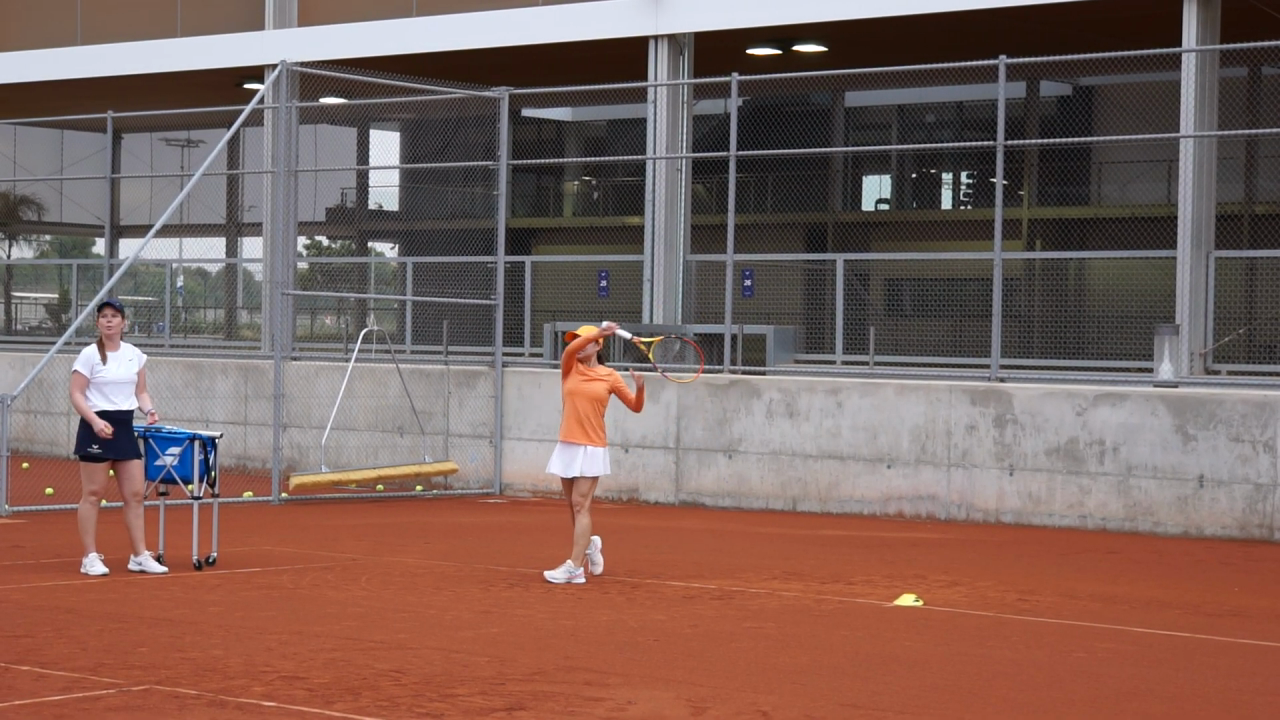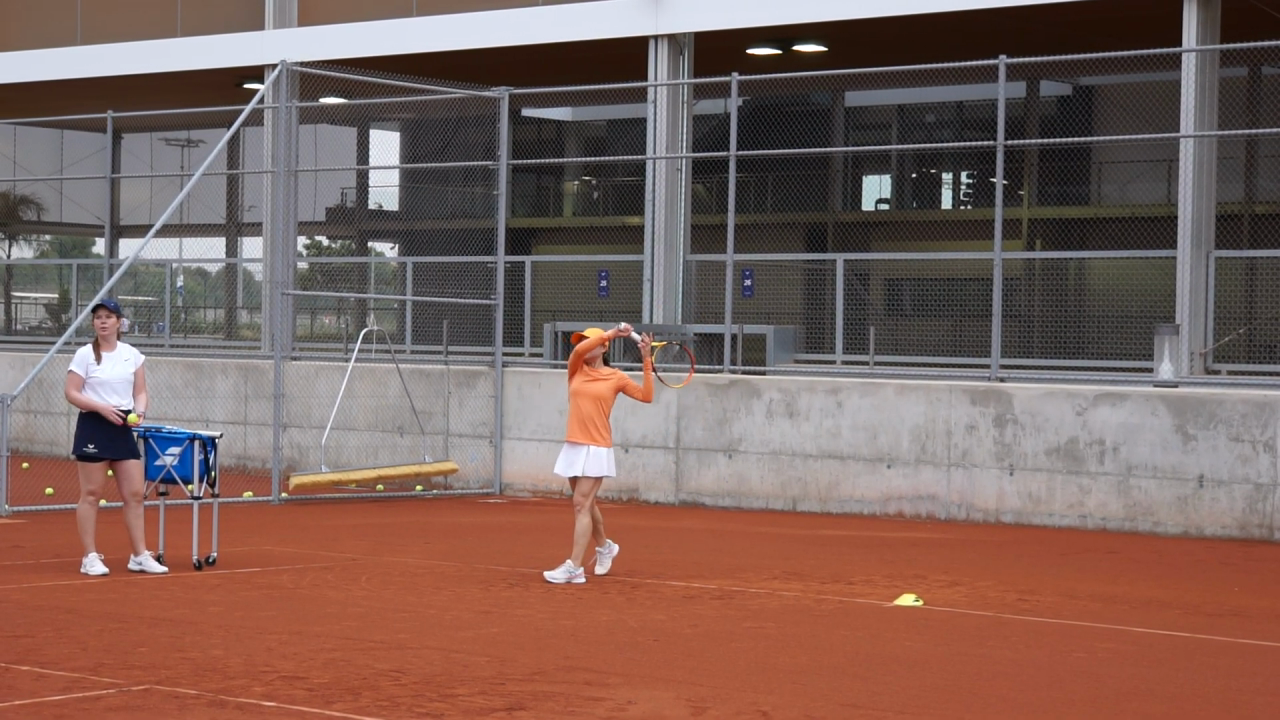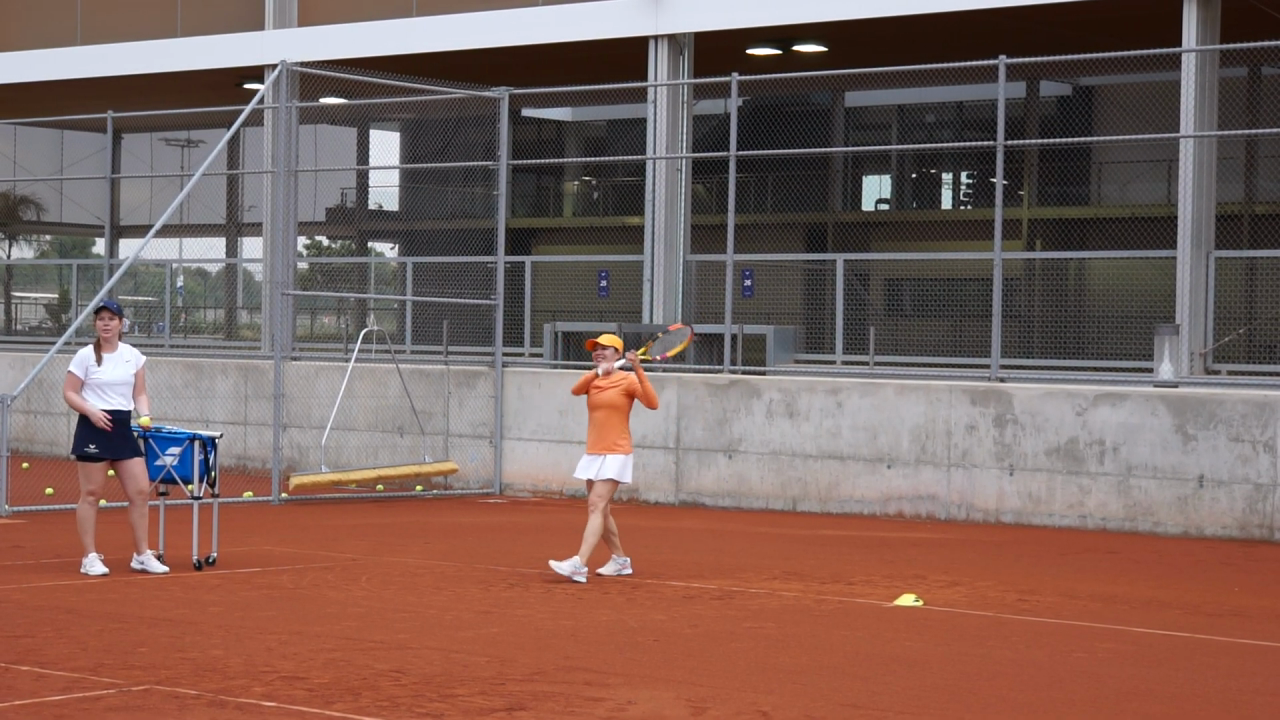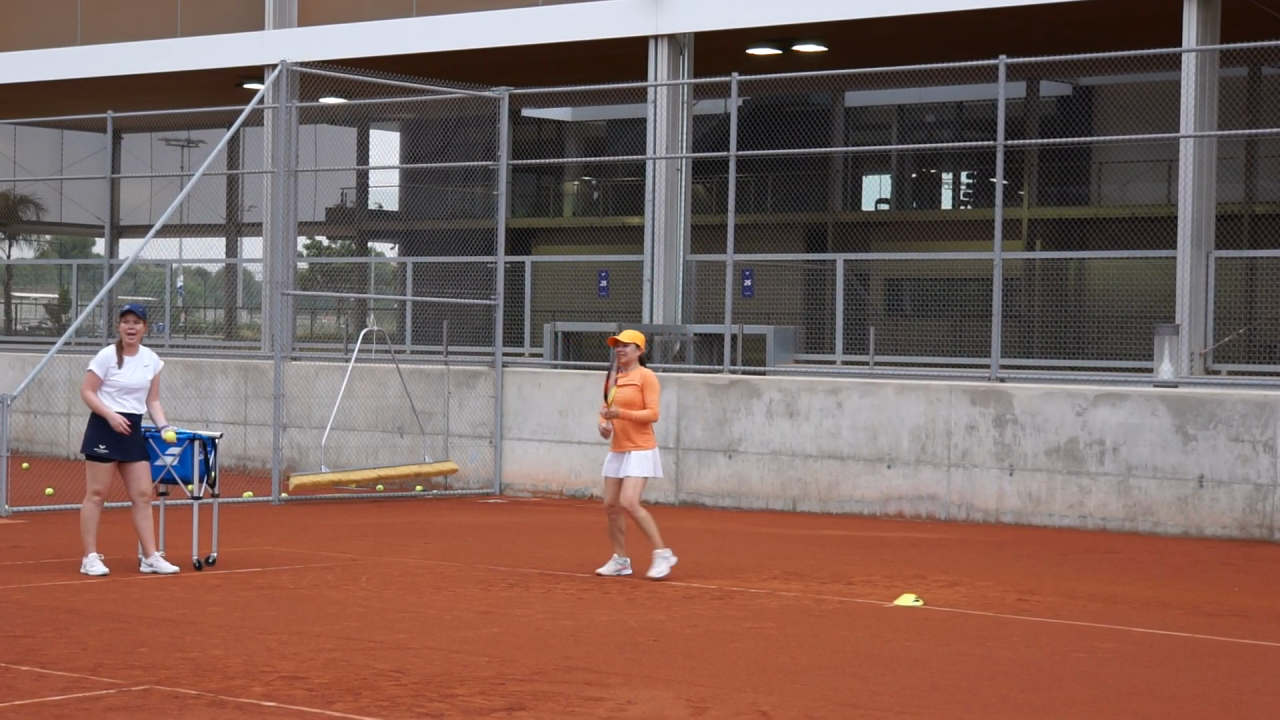
dt=0.3s
person 1, frame 1
left shoulder: (135, 354)
right shoulder: (90, 354)
left elbow: (141, 392)
right elbow: (75, 394)
left wrist: (149, 410)
right wrist: (94, 421)
left hip: (125, 429)
right hip: (98, 428)
left knee: (135, 494)
right knee: (93, 494)
left ankle: (140, 556)
right ankle: (90, 557)
person 1, frame 2
left shoulder: (133, 355)
right shoulder: (84, 354)
left elbow: (140, 392)
right elbow: (71, 393)
left wrist: (139, 412)
right wrist: (101, 407)
left hip: (123, 429)
right hip: (93, 428)
left knee: (135, 494)
right knee: (91, 494)
left ankle: (140, 556)
right ankle: (90, 557)
person 1, frame 3
left shoulder: (134, 356)
right shoulder: (85, 355)
left elbow: (139, 394)
right elbow: (69, 393)
left wrist: (145, 415)
right wrist: (91, 411)
left hip: (122, 429)
right hip: (93, 429)
left knee: (140, 491)
right knee: (91, 494)
left ankle: (142, 555)
right ankle: (90, 557)
person 1, frame 4
left shoulder: (152, 360)
right shoulder: (106, 356)
right elbow: (87, 392)
left wrist: (163, 426)
right wrist: (110, 415)
left hip: (133, 431)
right hip: (105, 429)
left knee: (143, 495)
right knee: (96, 494)
left ankle: (150, 557)
right ankle: (90, 557)
person 2, frame 1
left shoulder: (611, 377)
right shoulder: (569, 368)
left elbow: (636, 406)
right elbow: (571, 348)
left wrist: (640, 386)
right wrist: (600, 331)
left hip: (592, 448)
right hip: (567, 446)
left knee: (580, 505)
right knee: (575, 505)
left ankle: (574, 568)
right ankle: (589, 544)
person 2, frame 2
left shoulder: (616, 377)
right shoulder: (575, 369)
left elbow: (647, 396)
right elbow: (578, 350)
left wrist: (647, 360)
right wrist: (612, 333)
left hip: (596, 448)
right hip: (573, 446)
left knee: (581, 505)
right knee: (585, 504)
left ankle: (574, 567)
right ankle: (605, 546)
person 2, frame 3
left shoulder: (629, 379)
right shoulder: (589, 379)
left elbow: (653, 404)
right elbow: (576, 389)
left wrist: (639, 372)
right wrist: (596, 373)
left hip: (616, 455)
right hip: (593, 454)
left knee: (595, 506)
right knee: (600, 509)
left ankle: (577, 565)
right ankle: (620, 559)
person 2, frame 4
left shoulder: (647, 377)
right shoulder: (614, 379)
left elbow: (654, 415)
right elbow: (605, 410)
left wrist: (621, 413)
right wrist: (604, 423)
left hip: (641, 451)
right hip: (617, 451)
left knee: (629, 504)
right knee: (611, 505)
left ankle: (662, 553)
right ankle: (620, 559)
